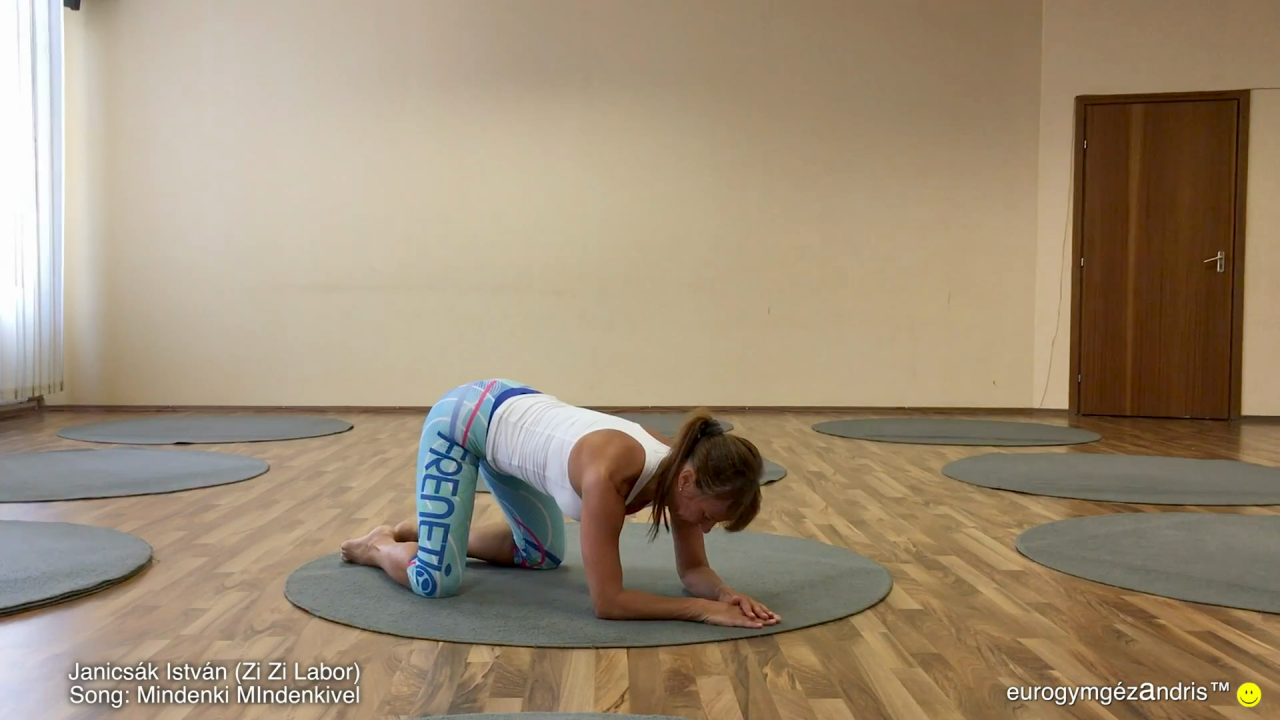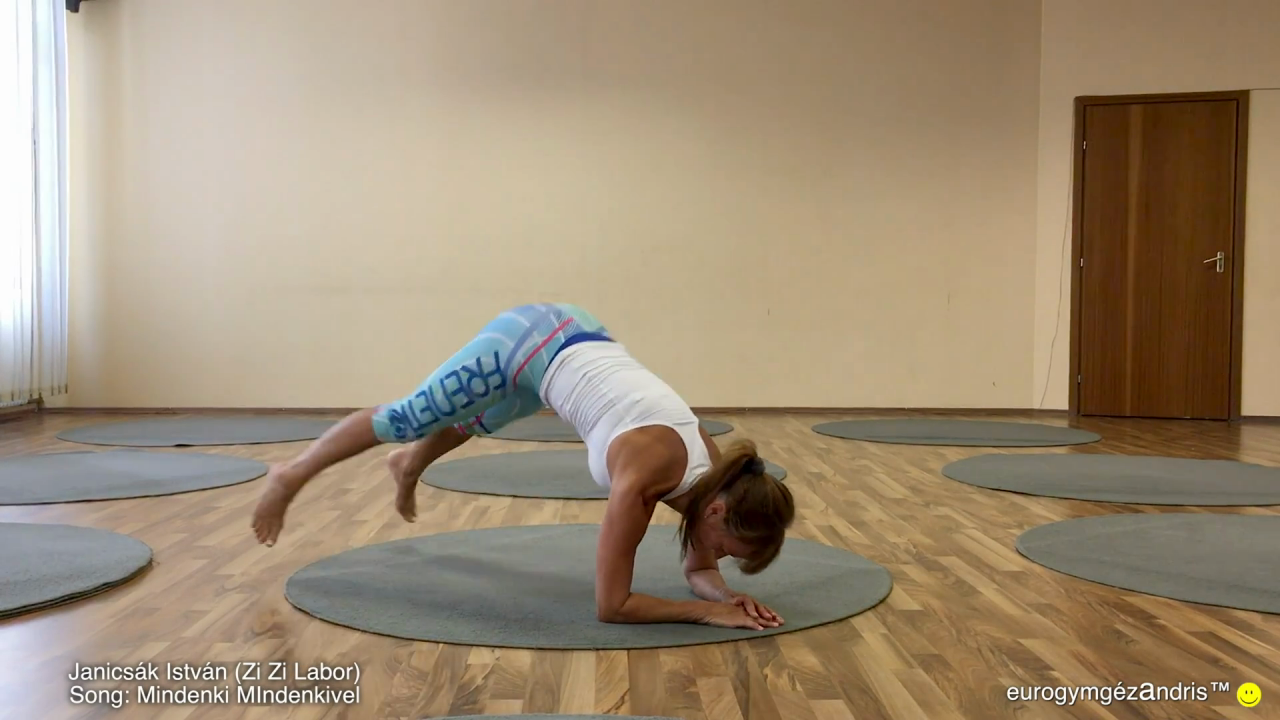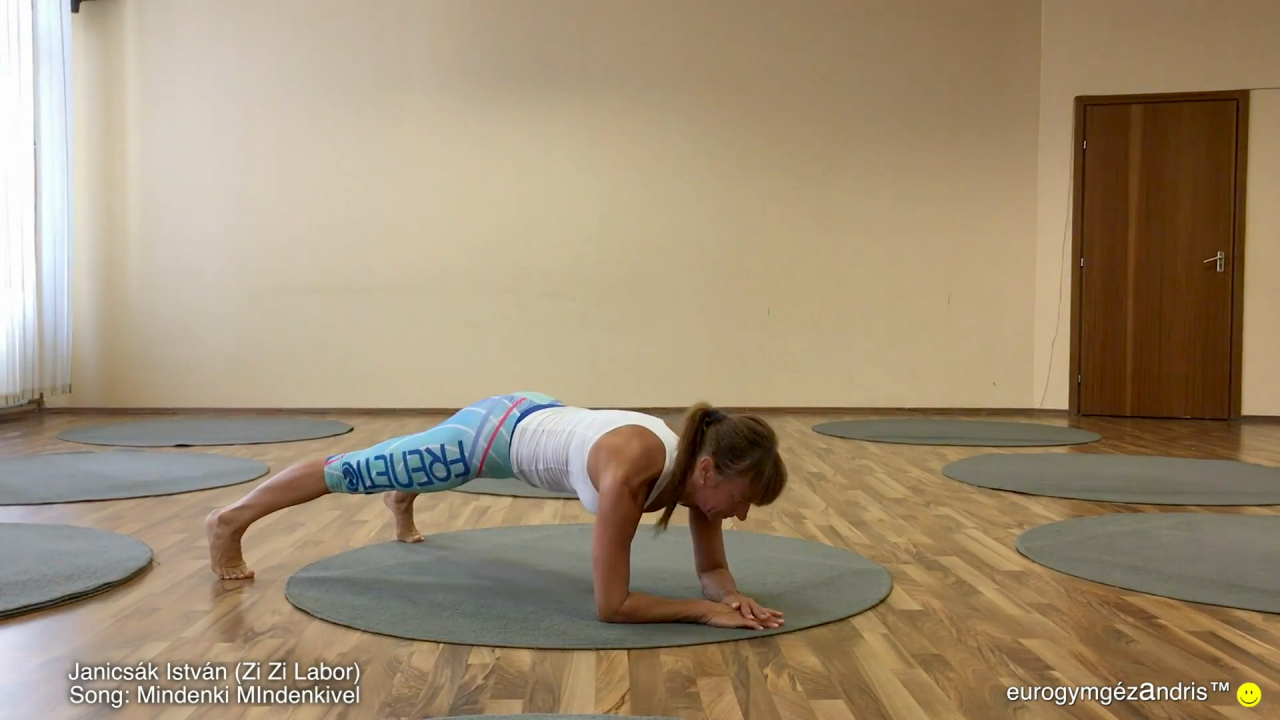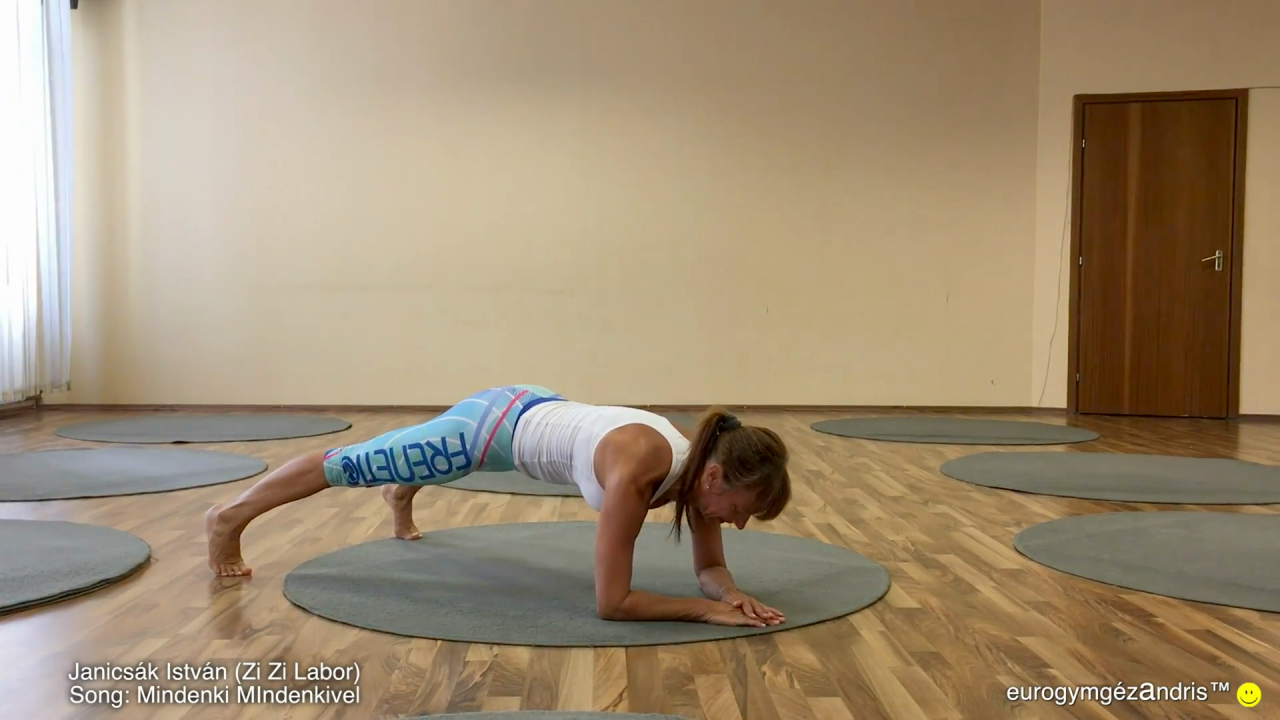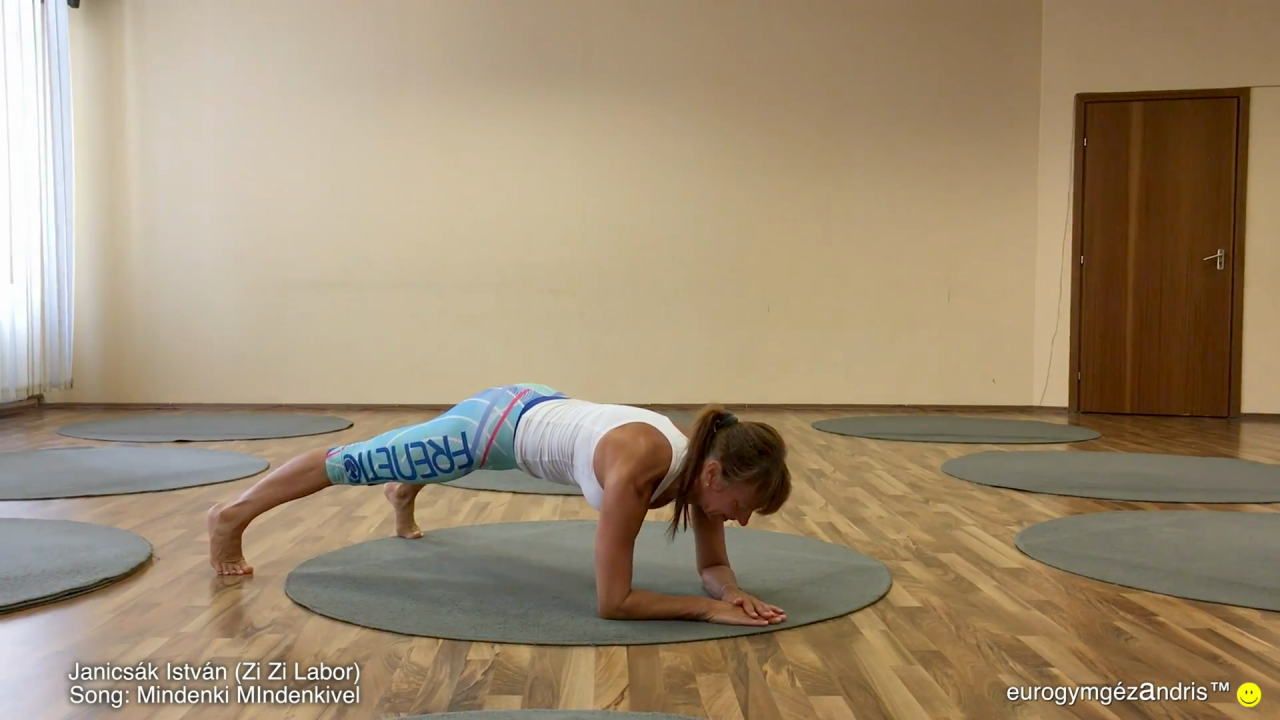
dt=0.7s
person 1, frame 1
left shoulder: (680, 465)
right shoulder: (608, 473)
left elbow: (693, 568)
right elbow: (608, 601)
left wrist: (725, 593)
right wrist: (705, 610)
left hip: (509, 413)
right hip: (462, 419)
left knee: (544, 556)
right knee: (435, 583)
left ankle: (422, 530)
right ankle: (376, 547)
person 1, frame 2
left shoulder: (714, 476)
right shoulder: (645, 476)
left elbow: (699, 570)
right elbow: (612, 605)
left wrist: (727, 596)
right wrist: (709, 612)
left hip: (572, 337)
right hip: (528, 344)
left knee: (480, 419)
right knee: (407, 419)
left ankle: (409, 465)
right ankle: (291, 477)
person 1, frame 3
left shoulder: (698, 463)
right shoulder: (629, 470)
left elbow: (711, 567)
right elbow: (612, 605)
left wrist: (734, 596)
right wrist: (709, 613)
left hip: (537, 419)
right hip: (498, 431)
right knee: (358, 469)
left ankle: (402, 503)
right ankle: (229, 519)
person 1, frame 4
left shoulder: (702, 462)
right shoulder: (637, 469)
left elbow: (709, 566)
right elbow: (612, 601)
left wrist: (732, 593)
right wrist: (709, 610)
left hip: (535, 412)
right hip: (498, 423)
right knee: (357, 463)
left ankle: (400, 497)
right ankle: (229, 517)
person 1, frame 5
left shoulder: (703, 460)
right shoulder: (636, 467)
left elbow: (713, 563)
right elbow: (613, 601)
left wrist: (734, 591)
right wrist: (710, 609)
left hip: (540, 410)
right hip: (501, 423)
right knee: (360, 461)
left ankle: (402, 496)
right ankle: (231, 515)
